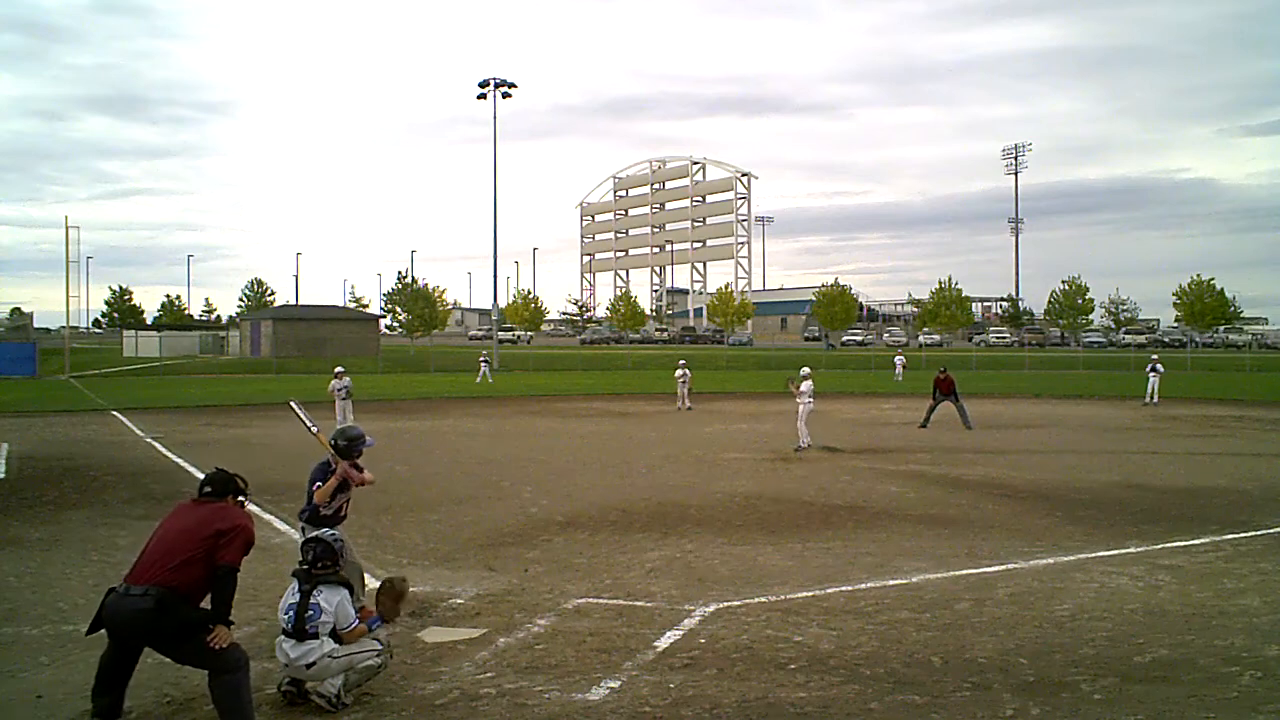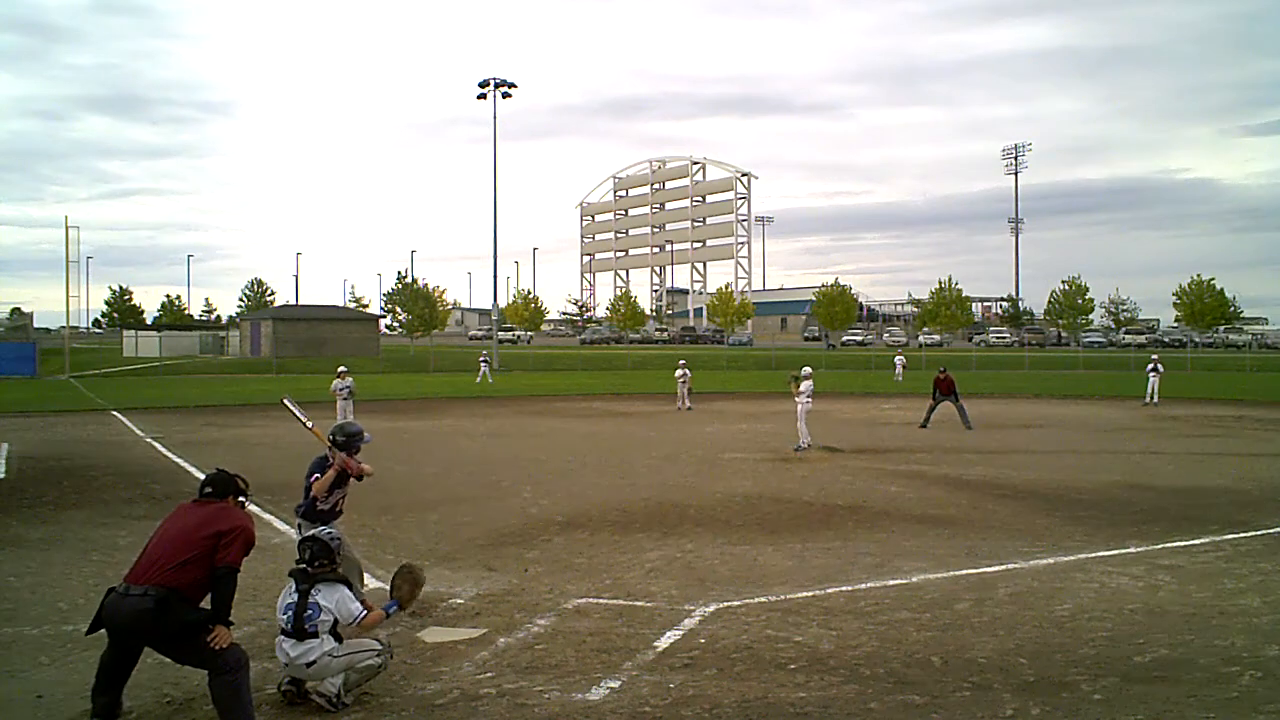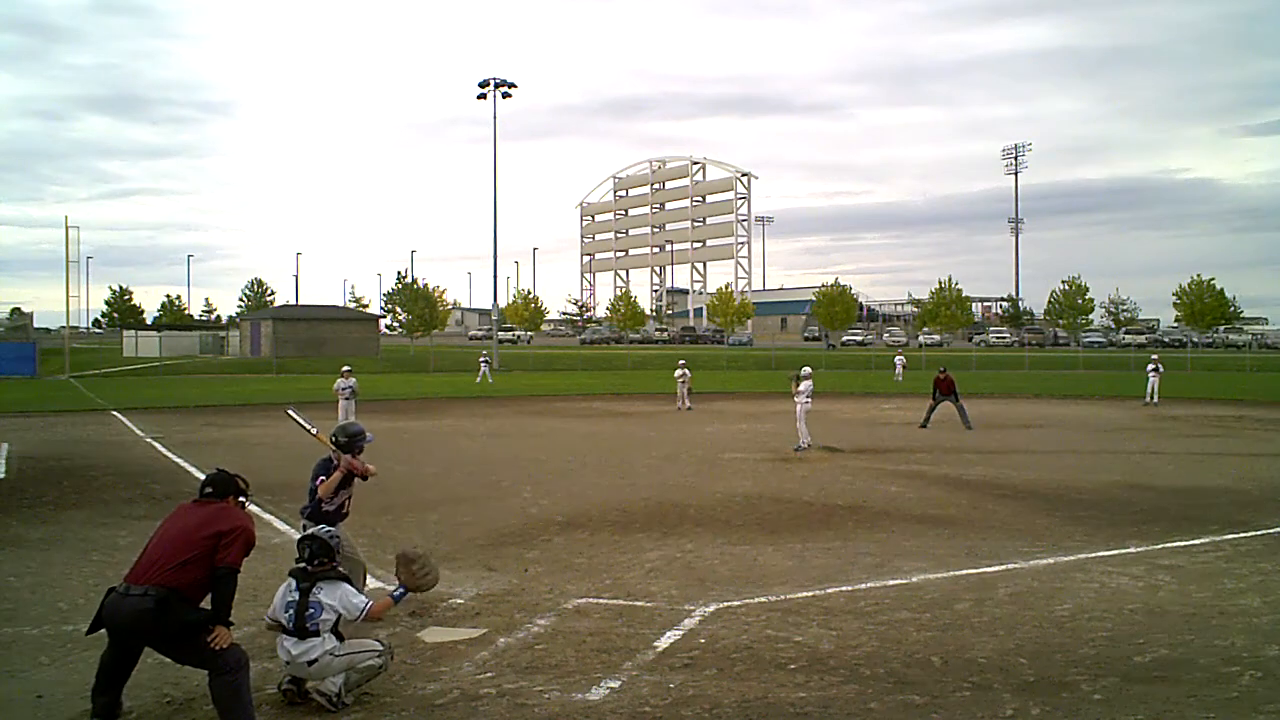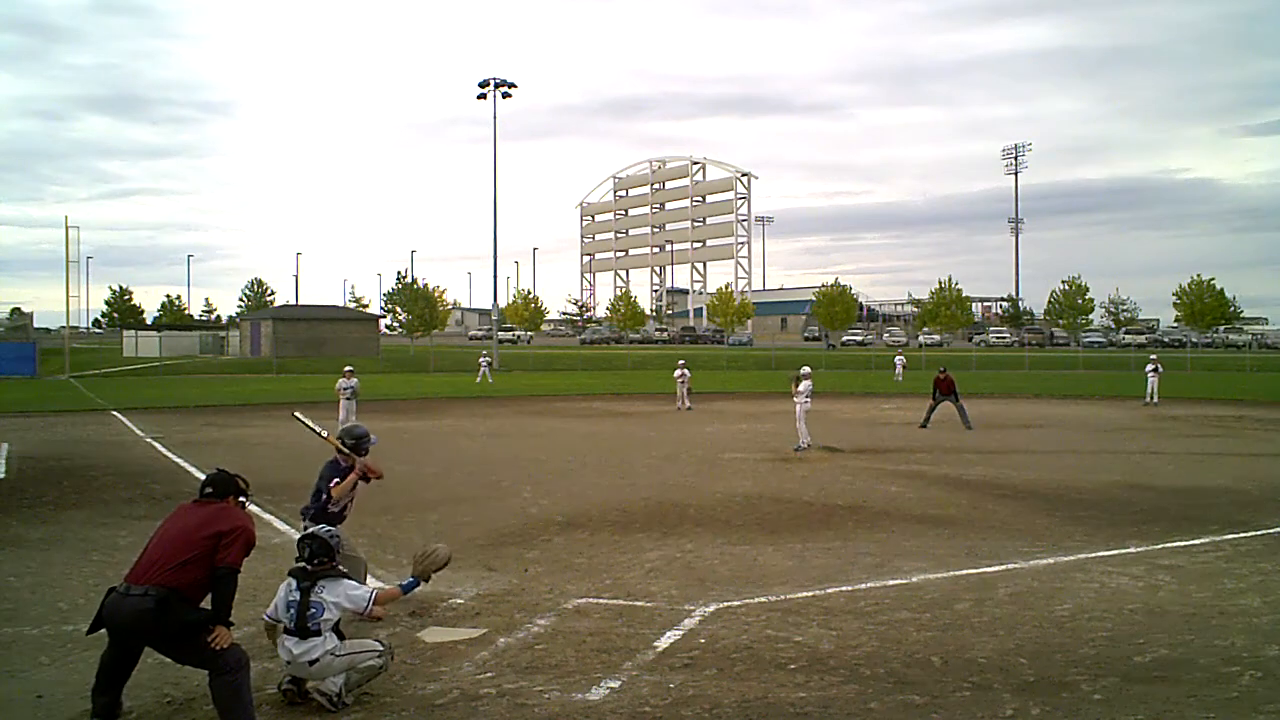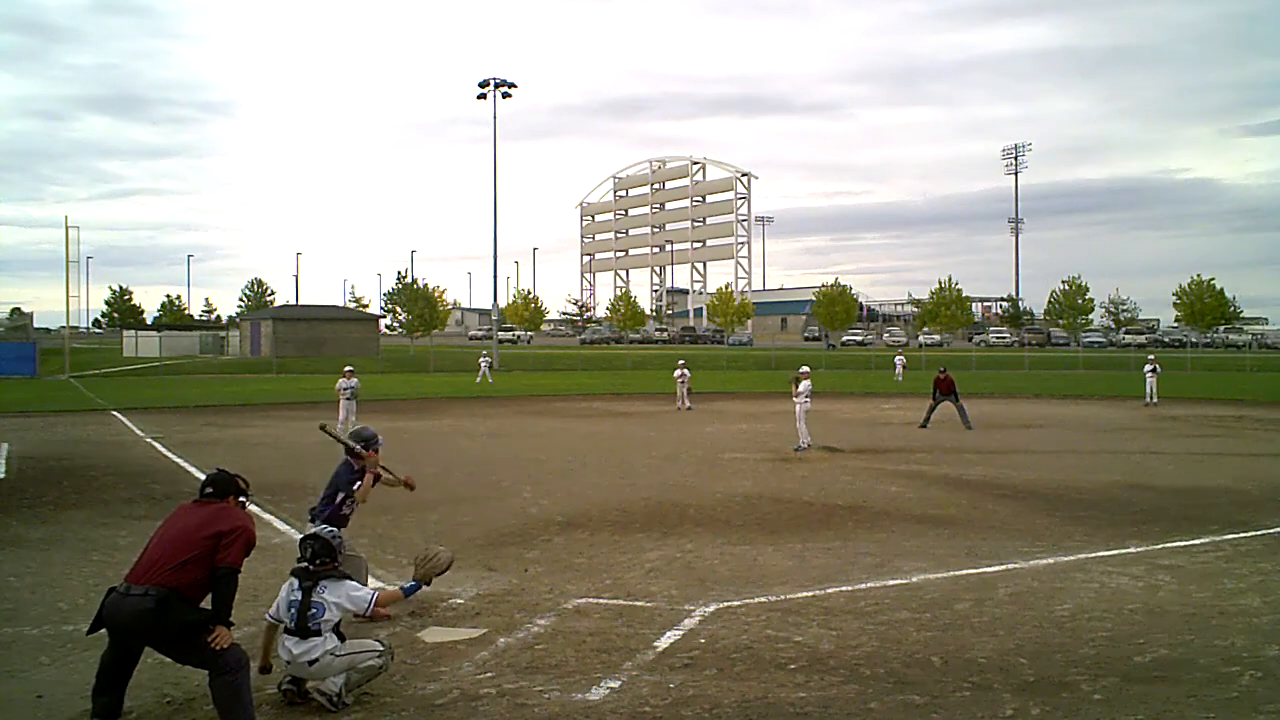
dt=0.2s
person 1, frame 1
left shoulder: (181, 511)
right shoulder: (237, 520)
right elbow: (225, 574)
right wrist: (221, 622)
left hip: (117, 605)
right hip: (156, 610)
left knee: (121, 651)
right knee: (231, 662)
person 1, frame 2
left shoulder: (182, 511)
right shoulder: (237, 520)
right elbow: (225, 575)
right wrist: (221, 622)
left hip: (116, 605)
right hip: (156, 610)
left knee: (120, 650)
right knee: (230, 662)
person 1, frame 3
left shoulder: (182, 511)
right shoulder: (238, 521)
right elbow: (225, 575)
right wrist: (221, 622)
left hip: (116, 604)
right hip: (155, 610)
left knee: (120, 651)
right knee: (231, 662)
person 1, frame 4
left shoulder: (182, 511)
right shoulder: (237, 521)
right elbow: (225, 575)
right wrist: (221, 622)
left hip: (116, 604)
right hip: (156, 610)
left knee: (121, 651)
right knee: (231, 662)
person 1, frame 5
left shoulder: (182, 512)
right shoulder: (238, 521)
right elbow: (225, 575)
right wrist: (222, 622)
left hip: (117, 604)
right hip: (156, 610)
left knee: (121, 651)
right knee: (231, 662)
person 2, frame 1
left shoulder: (296, 585)
right shoulder: (337, 592)
right elbow: (349, 637)
right wrist: (378, 620)
left hip: (286, 661)
right hip: (315, 664)
right knee: (381, 650)
left ankle: (293, 681)
right ankle: (331, 690)
person 2, frame 2
left shoulder: (292, 585)
right shoulder: (336, 590)
left elbow: (282, 625)
right elbow: (365, 623)
right wrist: (395, 605)
left hip: (287, 661)
right hip: (316, 663)
right knee: (381, 651)
left ankle: (293, 681)
right ankle: (332, 689)
person 2, frame 3
left shoulder: (290, 584)
right shoulder: (337, 588)
left elbow: (271, 624)
right elbow: (373, 612)
right wrist: (403, 590)
left hip: (288, 660)
right hip: (318, 662)
right knee: (382, 652)
left ankle: (294, 680)
right ankle: (332, 689)
person 2, frame 4
left shoulder: (290, 584)
right shoulder: (339, 586)
left elbow: (269, 624)
right elbow: (378, 599)
left wrist: (278, 644)
right wrist: (415, 580)
left hip: (289, 660)
right hip: (319, 662)
right knee: (382, 653)
left ankle: (293, 680)
right ankle: (332, 689)
person 2, frame 5
left shoulder: (293, 583)
right shoulder: (340, 586)
left elbow: (272, 622)
right elbow: (381, 600)
left wrist: (264, 659)
right wrist: (416, 583)
left hip: (291, 660)
right hip: (319, 661)
right knee: (382, 652)
left ankle: (292, 681)
right ankle: (334, 688)
person 3, frame 1
left shoulder: (350, 466)
right shoulder: (321, 470)
left elbow: (371, 478)
right elbow: (318, 499)
left wrist: (361, 478)
right wrist: (338, 476)
left hip: (334, 527)
right hip: (314, 528)
left knee: (354, 566)
left ankle: (357, 605)
person 3, frame 2
left shoulder: (346, 461)
right shoulder: (319, 464)
left elbow: (370, 471)
right elbow: (317, 491)
left wrist: (358, 468)
right wrist: (335, 467)
left hip: (329, 523)
right hip: (310, 525)
left knee: (351, 561)
left ankle: (358, 601)
person 3, frame 3
left shoulder: (350, 462)
right shoulder: (323, 466)
left elbow: (373, 471)
right elbow: (323, 493)
left wrist: (363, 468)
right wrist: (341, 469)
left hip: (335, 526)
right hip: (315, 527)
left knee: (356, 565)
person 3, frame 4
left shoulder: (354, 464)
right shoulder: (331, 469)
left elbow: (378, 474)
right elbow: (337, 494)
left wrist: (371, 468)
right wrist: (357, 472)
left hip: (333, 527)
right hip: (316, 527)
left knee: (357, 563)
person 3, frame 5
left shoulder: (359, 469)
right shoulder: (345, 471)
left elbow: (381, 480)
right elbow: (362, 497)
left wrist: (403, 481)
right wrist: (371, 471)
left hip: (333, 529)
left knee: (358, 564)
